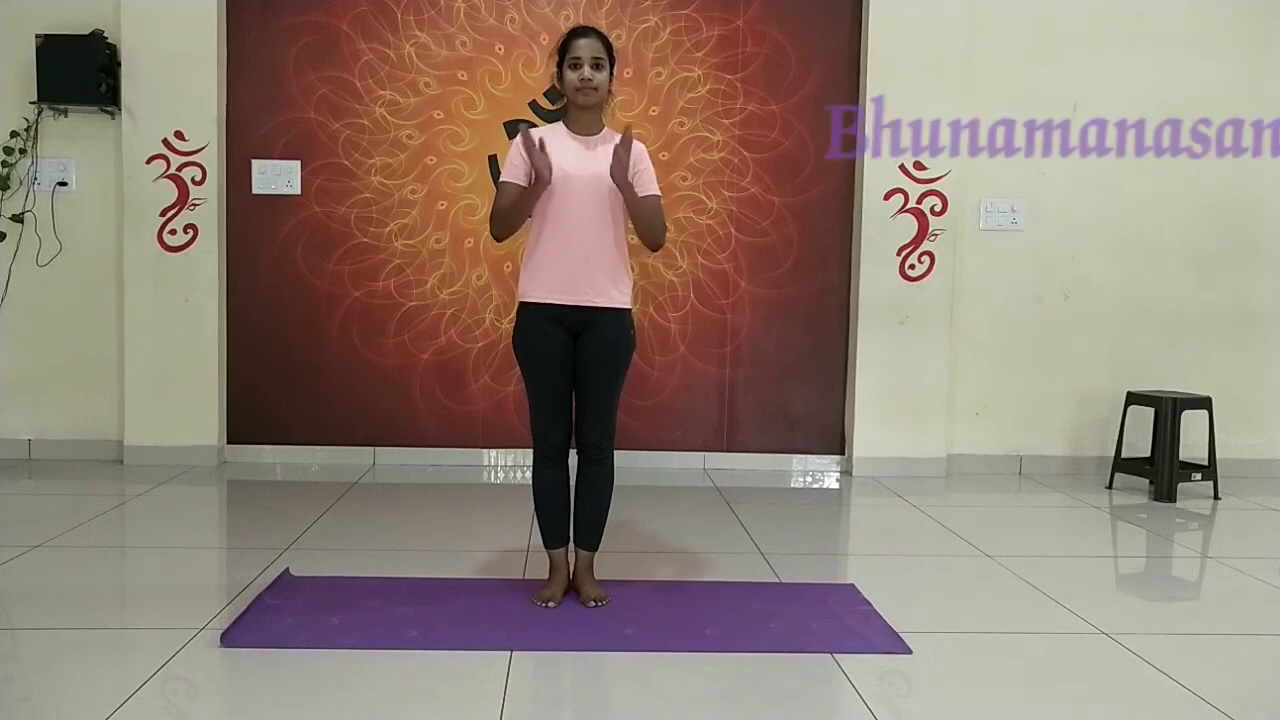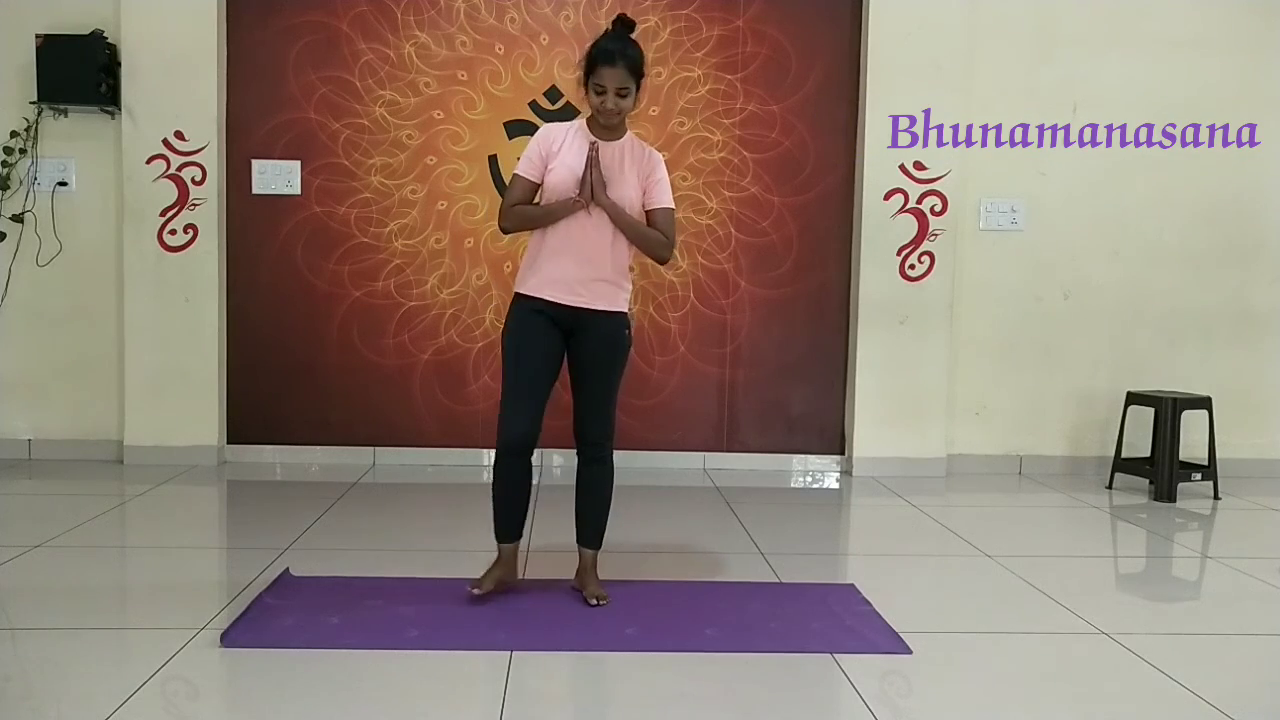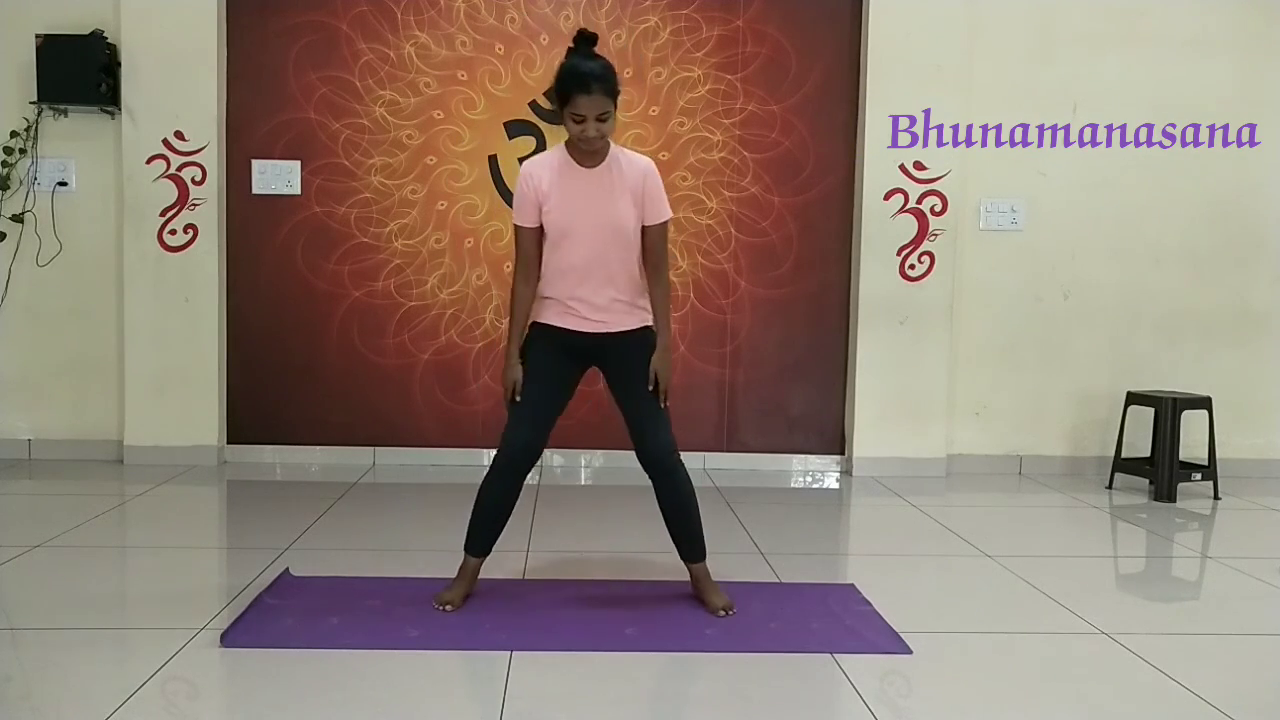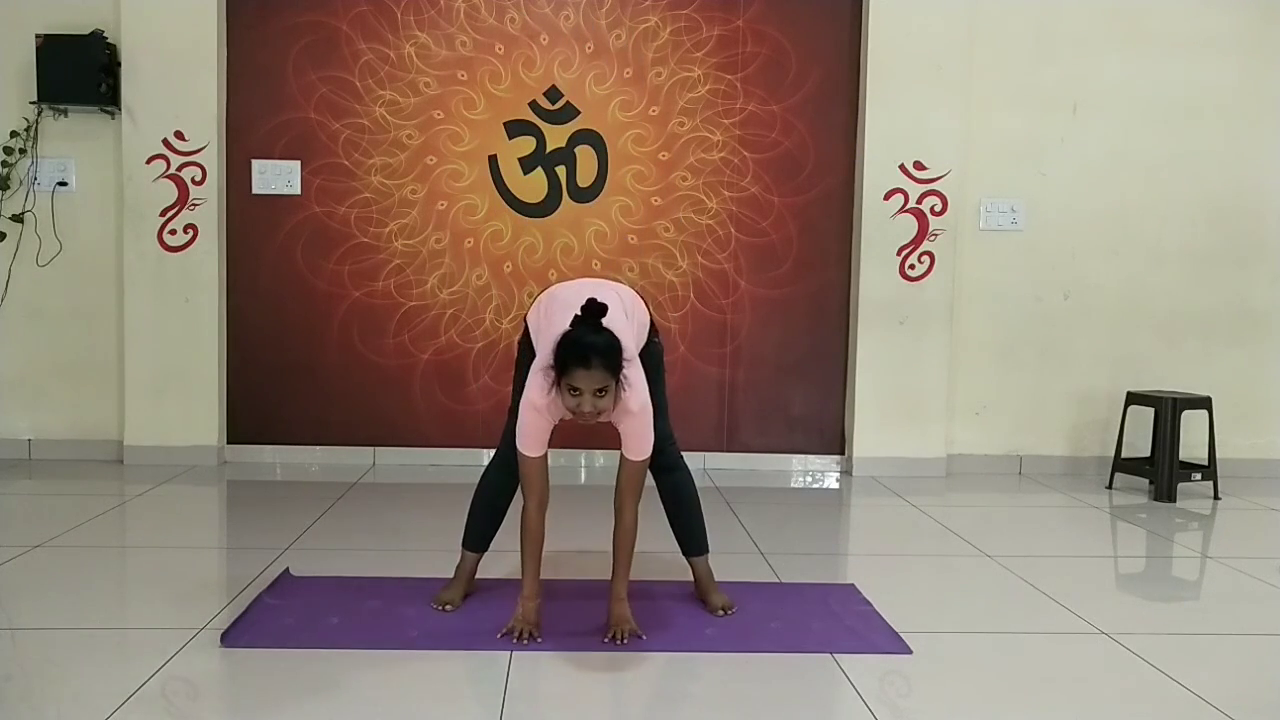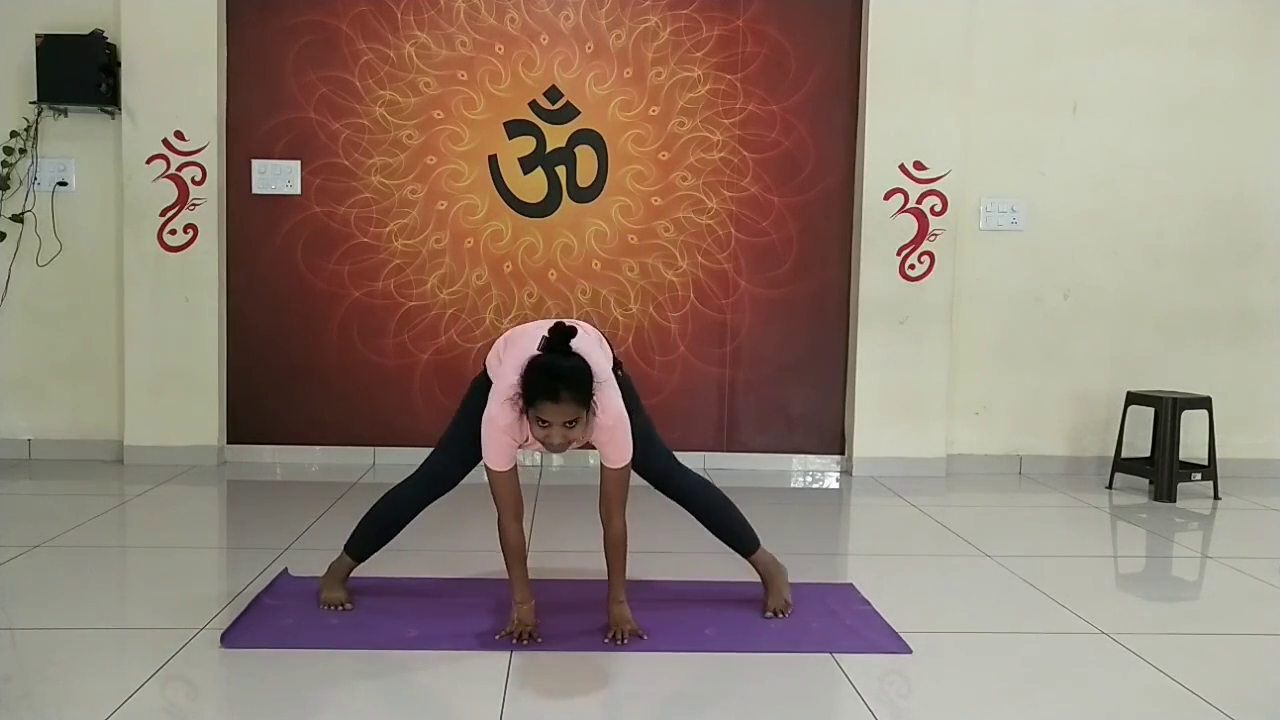
dt=1s
person 1, frame 1
left shoulder: (631, 152)
right shoulder: (531, 144)
left elbow: (656, 238)
right elbow: (499, 228)
left wrist: (621, 183)
right wrist: (537, 182)
left hip: (608, 313)
right hip: (542, 310)
left knee: (596, 440)
right knee: (550, 440)
left ankle: (585, 566)
right ankle: (557, 565)
person 1, frame 2
left shoulder: (648, 161)
right shoulder: (550, 140)
left elbow: (664, 248)
right elbow: (509, 218)
left wrist: (608, 202)
right wrist: (575, 200)
left hip: (604, 316)
right hip: (537, 306)
left knee: (595, 440)
right knee: (515, 434)
left ankle: (588, 566)
right ankle: (505, 557)
person 1, frame 3
left shoulder: (640, 174)
right shoulder: (536, 175)
left elbow: (657, 267)
right elbow: (526, 271)
left wrist: (664, 344)
right wrist: (513, 352)
left hip: (630, 335)
right hip: (555, 335)
left knee: (659, 453)
right knee: (516, 452)
left ankle: (701, 577)
right ankle: (467, 573)
person 1, frame 4
left shoulder: (634, 398)
right shoulder: (540, 393)
left elbow: (627, 506)
right elbow: (534, 504)
left wrist: (619, 599)
right wrist: (528, 598)
left knee: (664, 455)
right knee: (510, 456)
left ankle: (703, 576)
right ankle: (465, 571)
person 1, frame 5
left shoulder: (608, 410)
right shoulder: (502, 410)
left elbow: (614, 515)
right elbow: (510, 517)
left wrist: (618, 602)
right wrist: (521, 602)
right hip: (505, 359)
left knee: (671, 476)
right knee: (432, 479)
left ankle: (769, 567)
right ankle: (340, 569)
